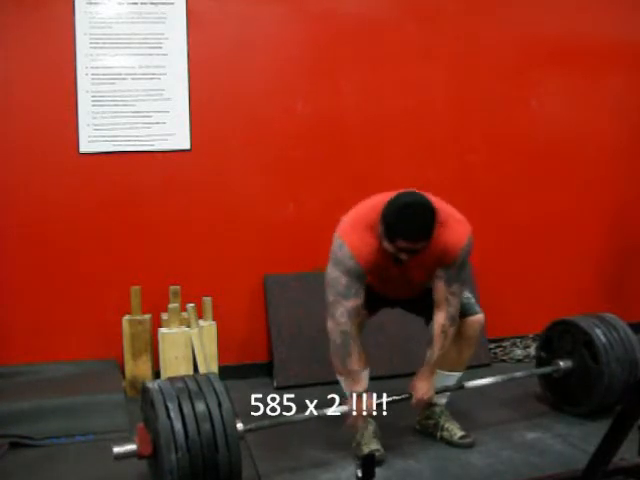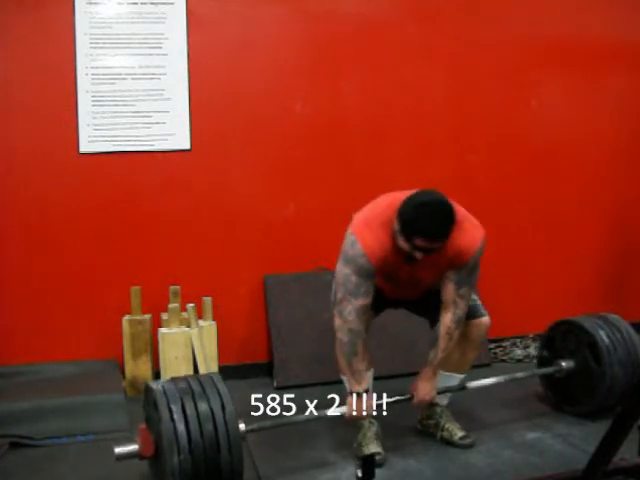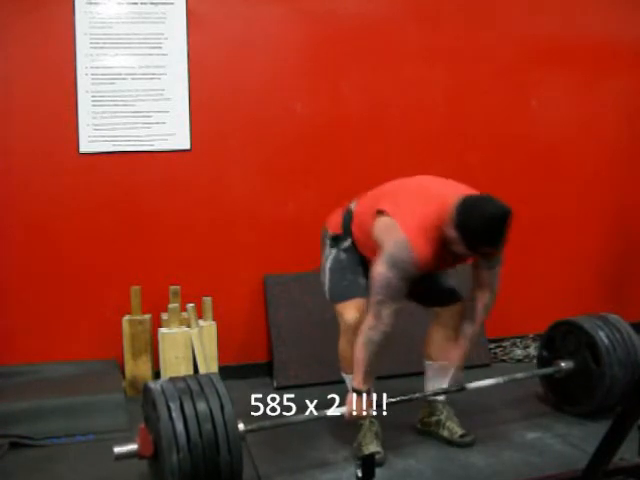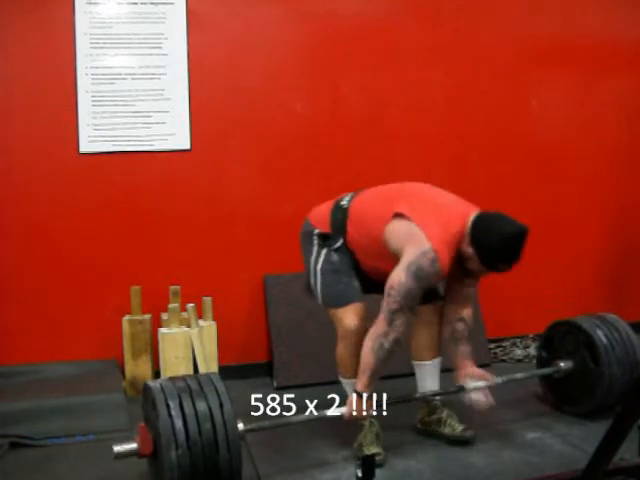
dt=0.3s
person 1, frame 1
left shoulder: (455, 234)
right shoulder: (353, 238)
left elbow: (446, 308)
right elbow: (340, 321)
left wrist: (428, 373)
right wrist: (357, 391)
left hip: (423, 282)
right hip: (368, 281)
left knee: (472, 321)
right knee: (346, 322)
left ankle: (433, 412)
right ankle: (366, 422)
person 1, frame 2
left shoulder: (469, 238)
right shoulder: (365, 236)
left elbow: (453, 311)
right elbow: (349, 319)
left wrist: (429, 374)
right wrist: (357, 389)
left hip: (426, 284)
right hip: (372, 278)
left knee: (477, 324)
right knee: (346, 324)
left ankle: (434, 412)
right ankle: (367, 422)
person 1, frame 3
left shoulder: (488, 224)
right shoulder: (410, 237)
left elbow: (486, 287)
right elbow: (379, 318)
left wrist: (463, 342)
right wrist: (360, 389)
right hip: (350, 240)
left knee: (452, 309)
right knee: (352, 319)
left ankle: (434, 409)
right ankle: (368, 422)
person 1, frame 4
left shoulder: (473, 236)
right shoulder: (430, 252)
left elbow: (459, 307)
right elbow: (391, 324)
left wrist: (465, 366)
right wrist: (362, 392)
left hip: (372, 238)
right hip: (330, 235)
left knee: (431, 309)
right knee: (352, 324)
left ankle: (432, 411)
right ankle: (366, 424)
